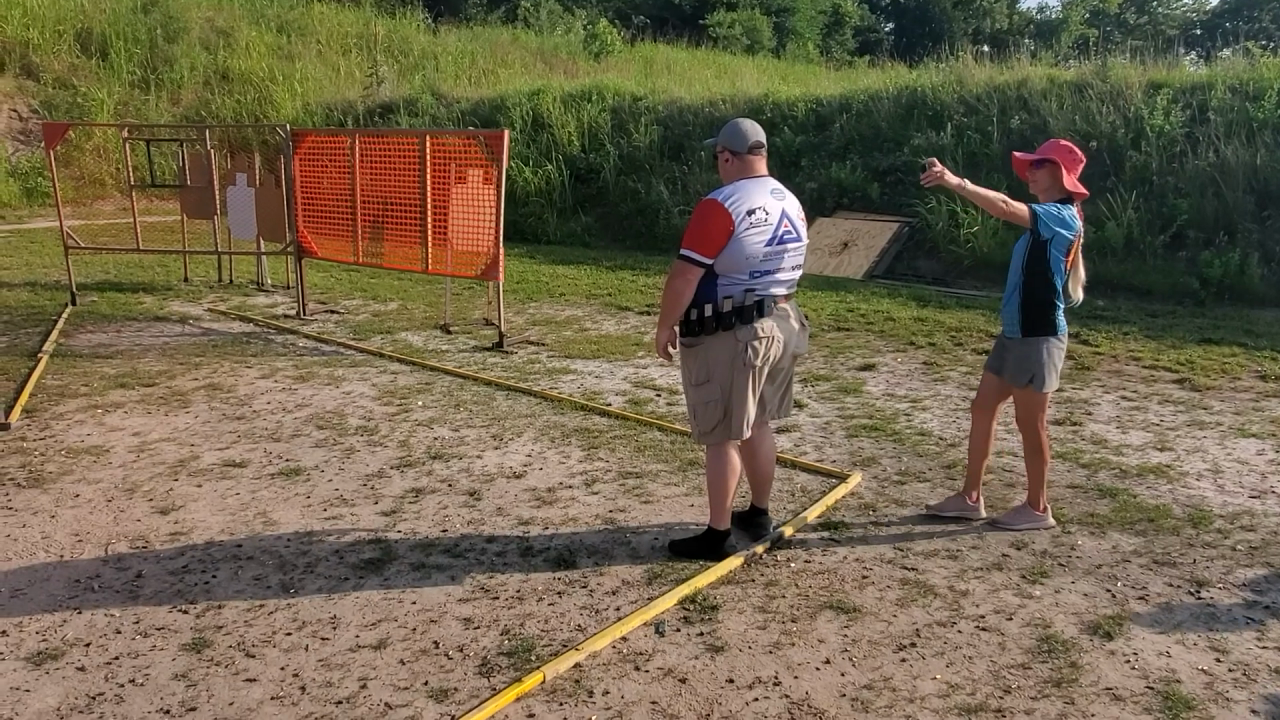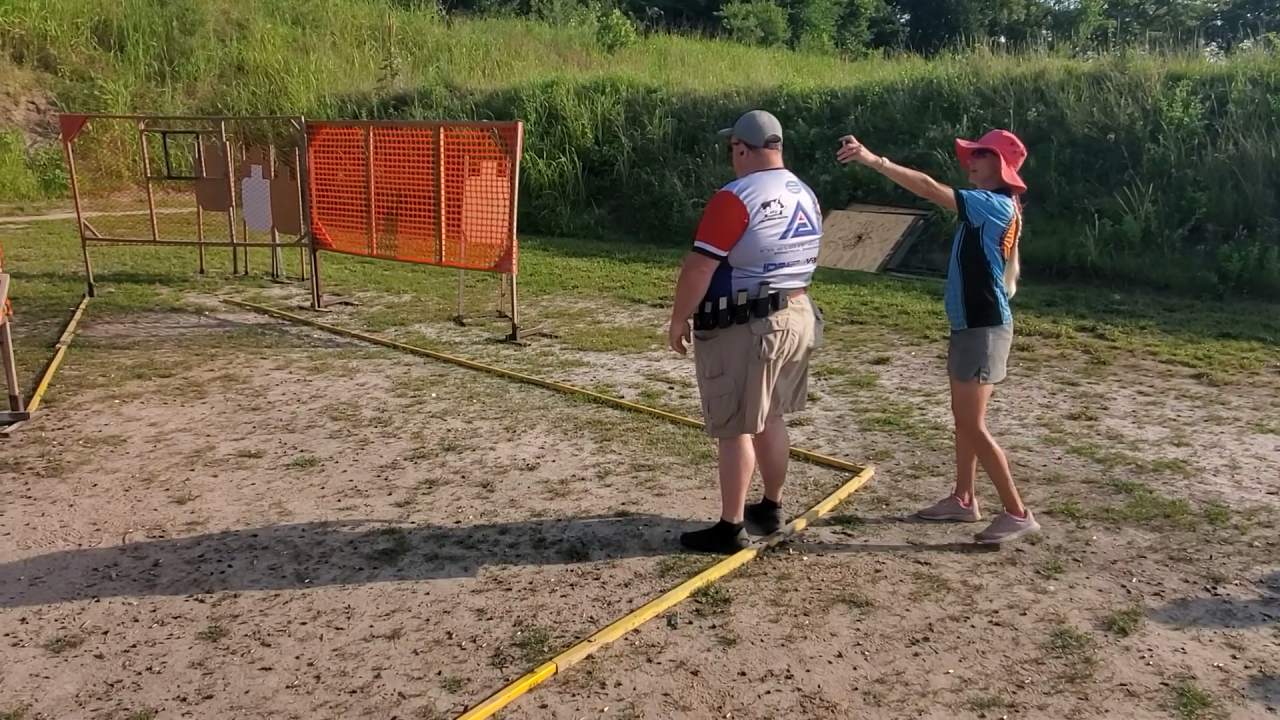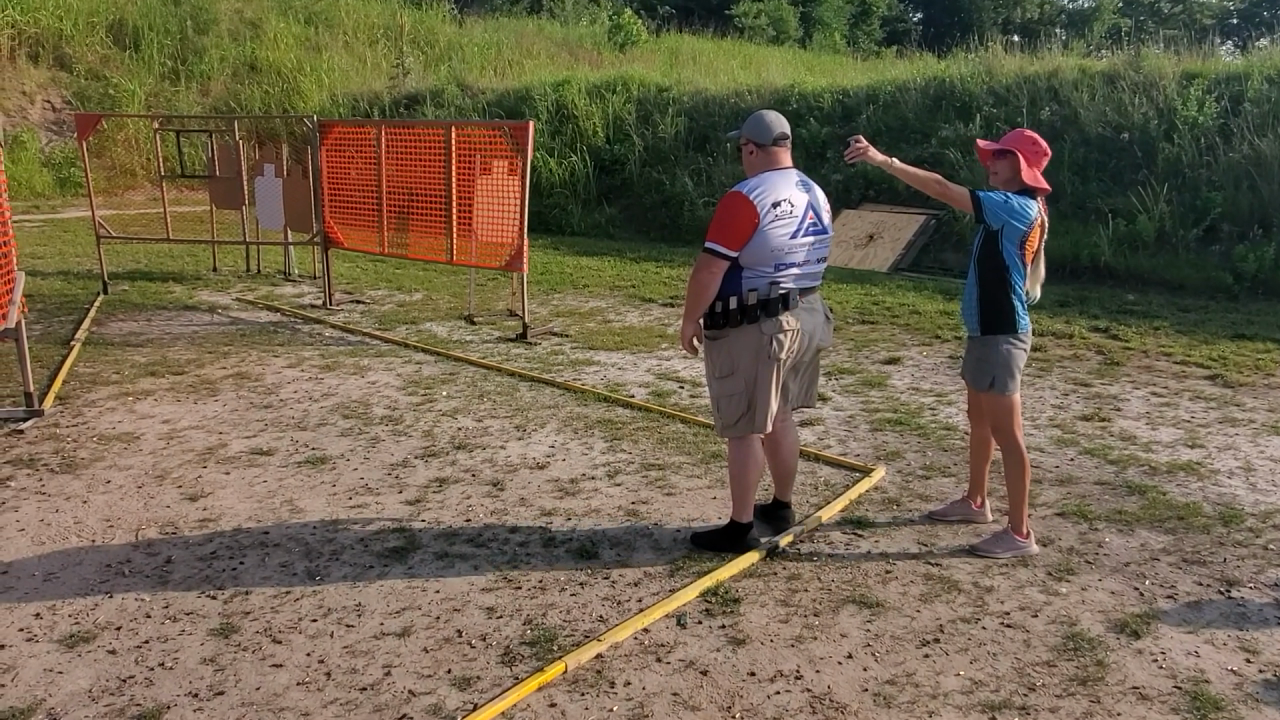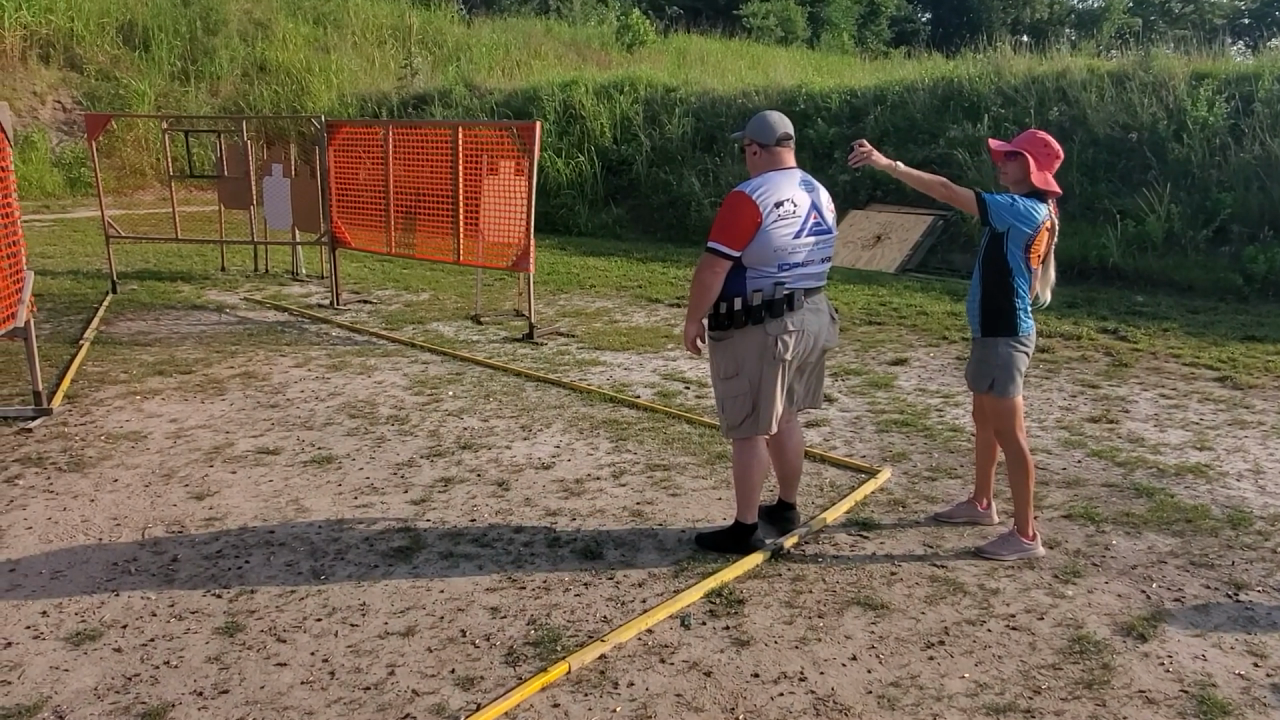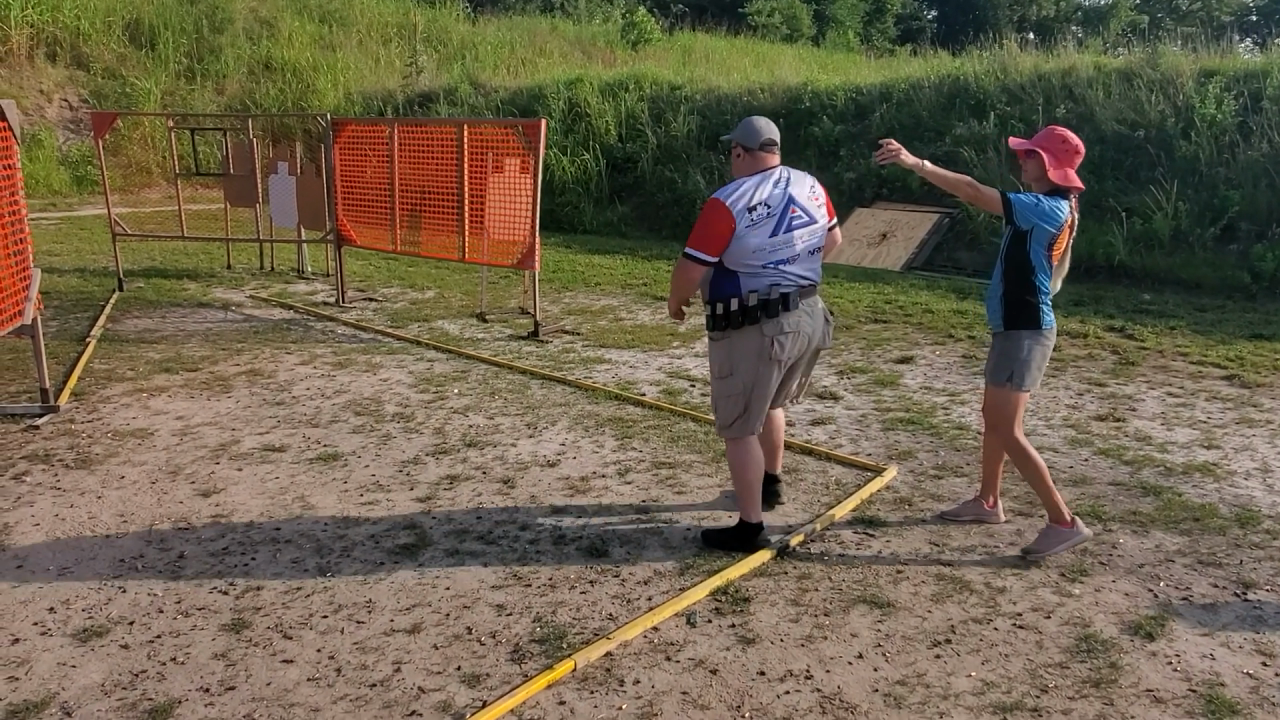
dt=1s
person 1, frame 1
left shoulder: (721, 205)
right shoulder: (791, 204)
left elbow: (685, 275)
left wrist: (665, 326)
left hip: (729, 334)
right hip: (780, 325)
left knee: (722, 435)
right knee: (757, 424)
left ankle: (718, 534)
right ankle: (759, 514)
person 1, frame 2
left shoulder: (736, 197)
right shoulder: (806, 196)
left elbow: (699, 267)
left wrist: (679, 318)
left hip: (744, 327)
right hip: (798, 316)
left knee: (735, 428)
right knee: (770, 418)
left ankle: (731, 527)
right ankle: (771, 508)
person 1, frame 3
left shoulder: (746, 197)
right shoulder: (816, 195)
left elbow: (710, 268)
left wrist: (690, 320)
left hip: (754, 327)
right hip: (807, 316)
left knee: (745, 429)
right knee: (779, 418)
left ankle: (740, 527)
right ankle: (781, 507)
person 1, frame 4
left shoulder: (749, 197)
right shoulder: (819, 194)
left elbow: (713, 268)
left wrist: (693, 320)
left hip: (757, 328)
right hip: (812, 317)
left knee: (749, 430)
right knee: (784, 418)
left ankle: (745, 529)
right ankle: (786, 508)
person 1, frame 5
left shoulder: (728, 202)
right shoulder: (809, 185)
left elbow: (690, 273)
right elbow: (833, 239)
left wrist: (676, 301)
left hip: (754, 329)
right hip: (808, 317)
left knee: (741, 427)
right knee: (768, 404)
left ankle: (749, 527)
right ankle: (770, 483)
person 2, frame 1
left shoulder: (1062, 217)
right shoulder: (1045, 220)
left elbow: (1006, 208)
left wrist: (954, 182)
left hip: (1039, 338)
right hip: (1015, 333)
left knee: (1030, 424)
right knee: (982, 410)
left ankle: (1037, 508)
right ankle: (970, 496)
person 2, frame 2
left shoulder: (995, 205)
right shoulder: (990, 206)
left elbow: (929, 188)
left wrist: (874, 160)
left hip: (984, 329)
right hip: (968, 326)
left knee: (973, 425)
right knee: (962, 417)
left ankle: (1016, 513)
right ankle: (964, 499)
person 2, frame 3
left shoulder: (1018, 208)
right shoulder: (1013, 208)
left elbow: (943, 189)
left wrist: (884, 160)
left hip: (1002, 335)
right hip: (986, 330)
left knee: (1006, 432)
right knee: (979, 419)
left ankle: (1020, 532)
right ankle: (975, 501)
person 2, frame 4
left shoulder: (1024, 211)
right shoulder: (1028, 210)
left elbow: (949, 192)
left wrist: (887, 164)
left hip: (1005, 336)
right hip: (994, 330)
left knee: (1009, 433)
right knee: (984, 420)
left ankle: (1026, 534)
right ankle: (981, 503)
person 2, frame 5
left shoulder: (1047, 209)
right shoulder: (1047, 206)
left elbow: (974, 192)
left wrist: (915, 162)
left hip: (1024, 332)
right hip: (1014, 327)
left knee: (1006, 431)
right knee: (991, 417)
left ankle: (1063, 520)
right ankle: (987, 501)
